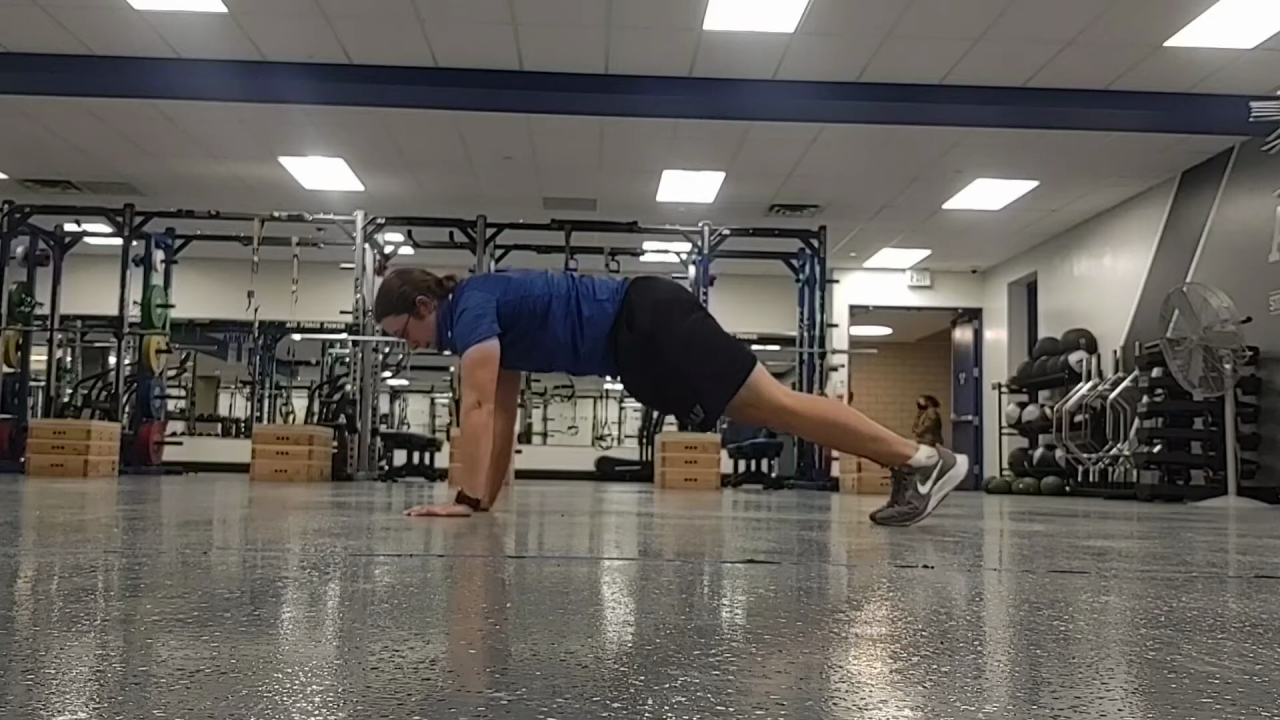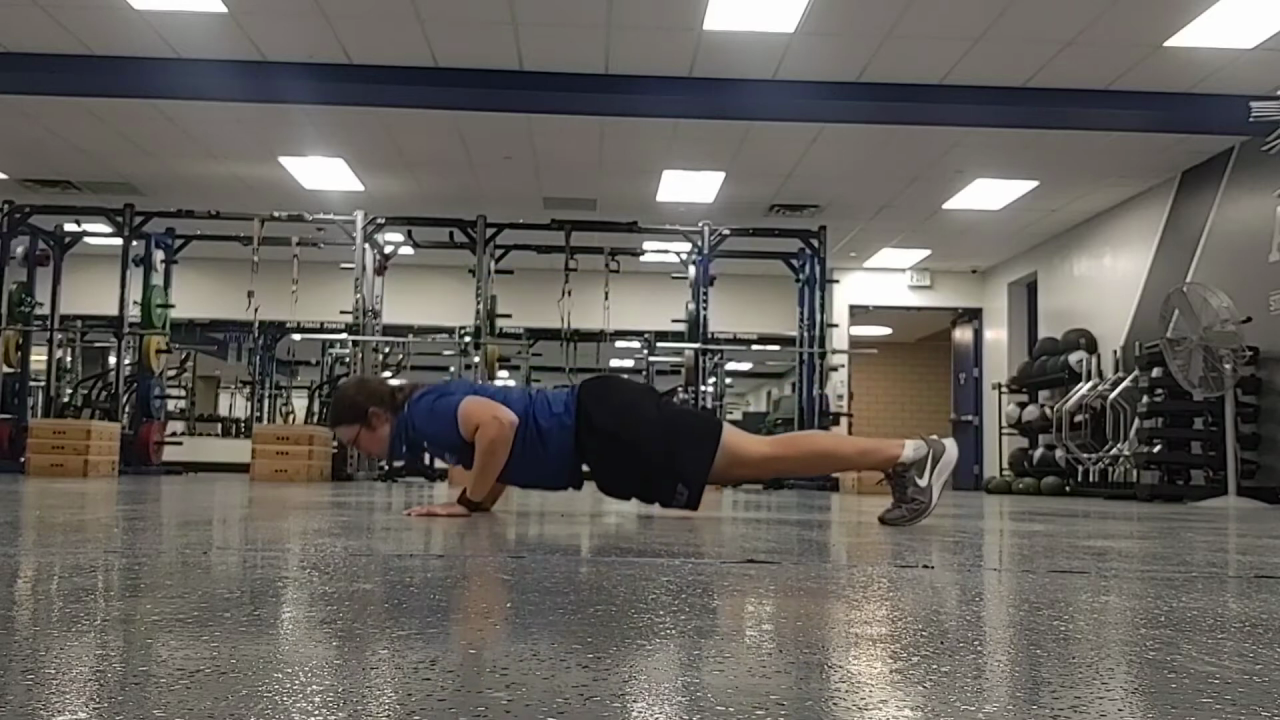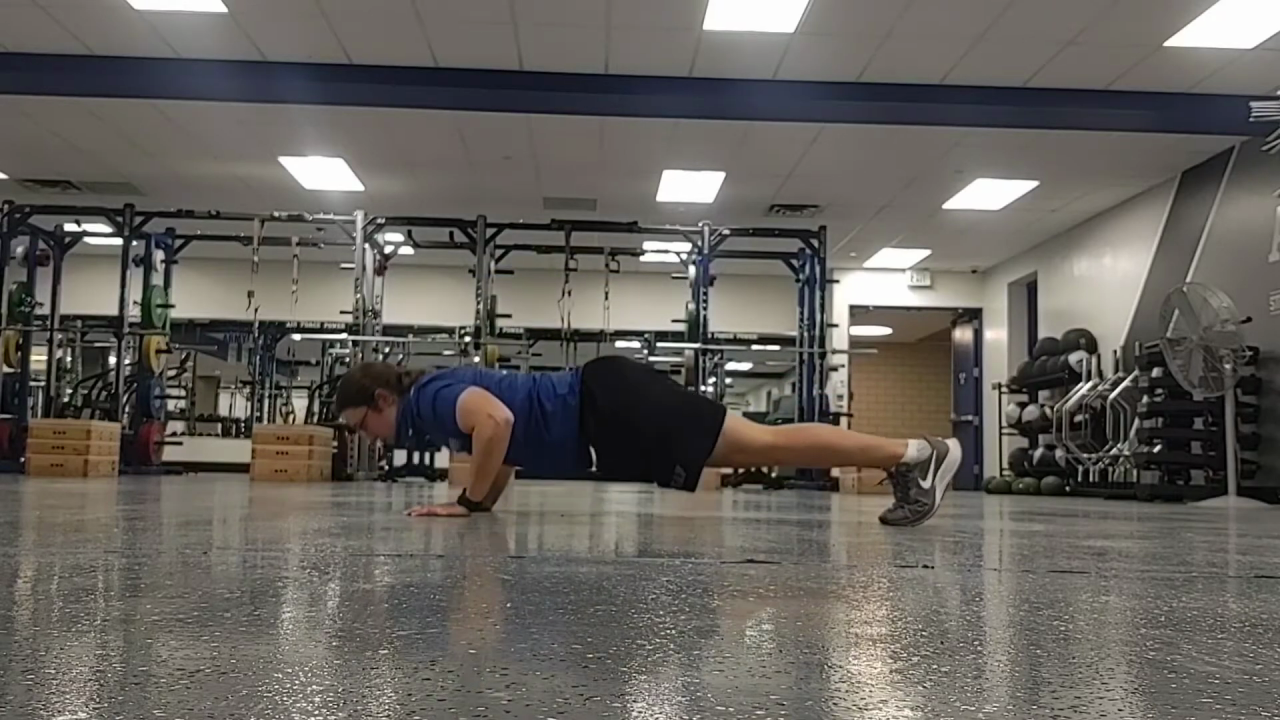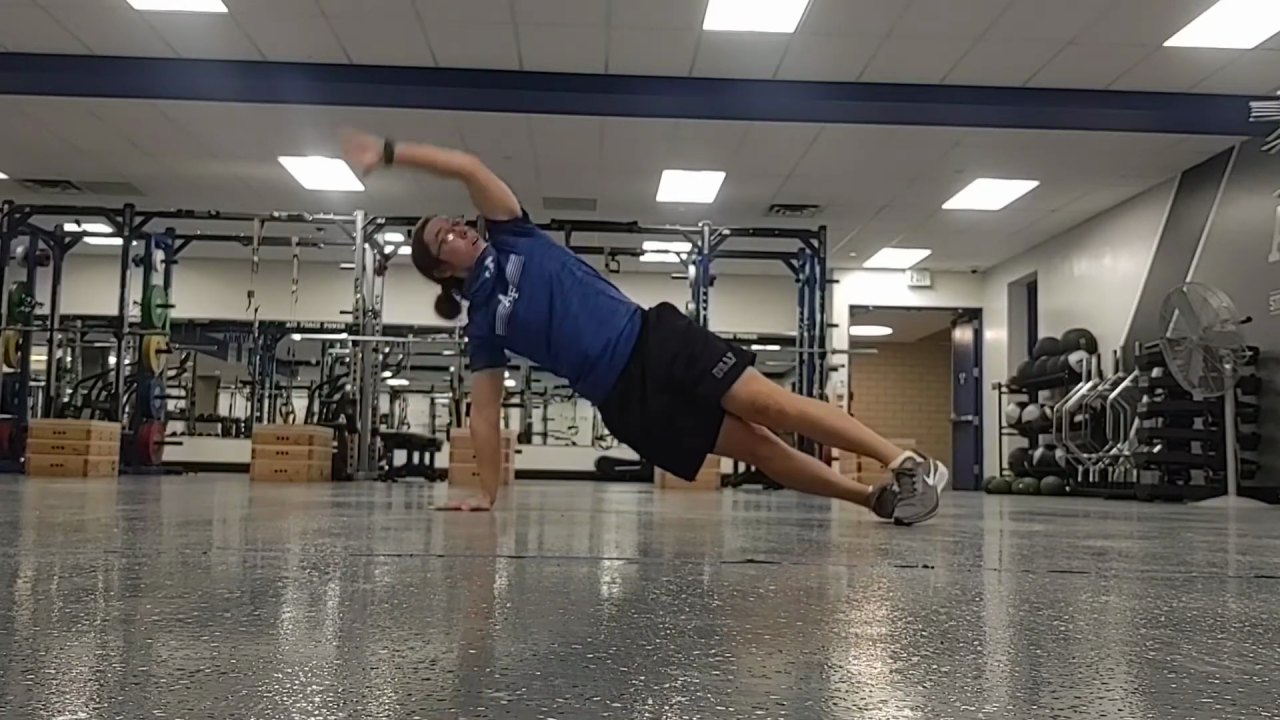
dt=1s
person 1, frame 1
left shoulder: (471, 306)
right shoulder: (488, 313)
left elbow: (477, 405)
right elbow: (503, 410)
left wrist: (466, 499)
right wrist: (489, 496)
left hip: (649, 322)
right hip: (642, 333)
left knee: (775, 404)
right knee: (767, 410)
left ankle: (923, 460)
right ankle: (914, 464)
person 1, frame 2
left shoulder: (426, 411)
right shoulder: (434, 407)
left elbow: (500, 424)
left wrist: (468, 502)
right wrist: (477, 498)
left hip: (606, 423)
right hip: (598, 426)
left knee: (756, 455)
right knee: (752, 457)
left ankle: (913, 455)
right ankle: (905, 457)
person 1, frame 3
left shoulder: (431, 397)
right shoulder: (440, 396)
left elbow: (498, 420)
right elbow: (503, 445)
left wrist: (468, 502)
right wrist: (483, 500)
left hip: (609, 403)
right hip: (601, 415)
left knee: (760, 443)
right knee: (757, 448)
left ankle: (916, 453)
right ankle: (906, 457)
person 1, frame 4
left shoulder: (514, 240)
right shoulder: (484, 325)
left elbow: (468, 168)
right elbow: (485, 413)
left wrist: (389, 151)
right wrist: (487, 493)
left hip: (655, 339)
right hip: (626, 399)
left knee: (770, 405)
right knee: (759, 450)
left ankle: (903, 463)
right ankle: (878, 495)
